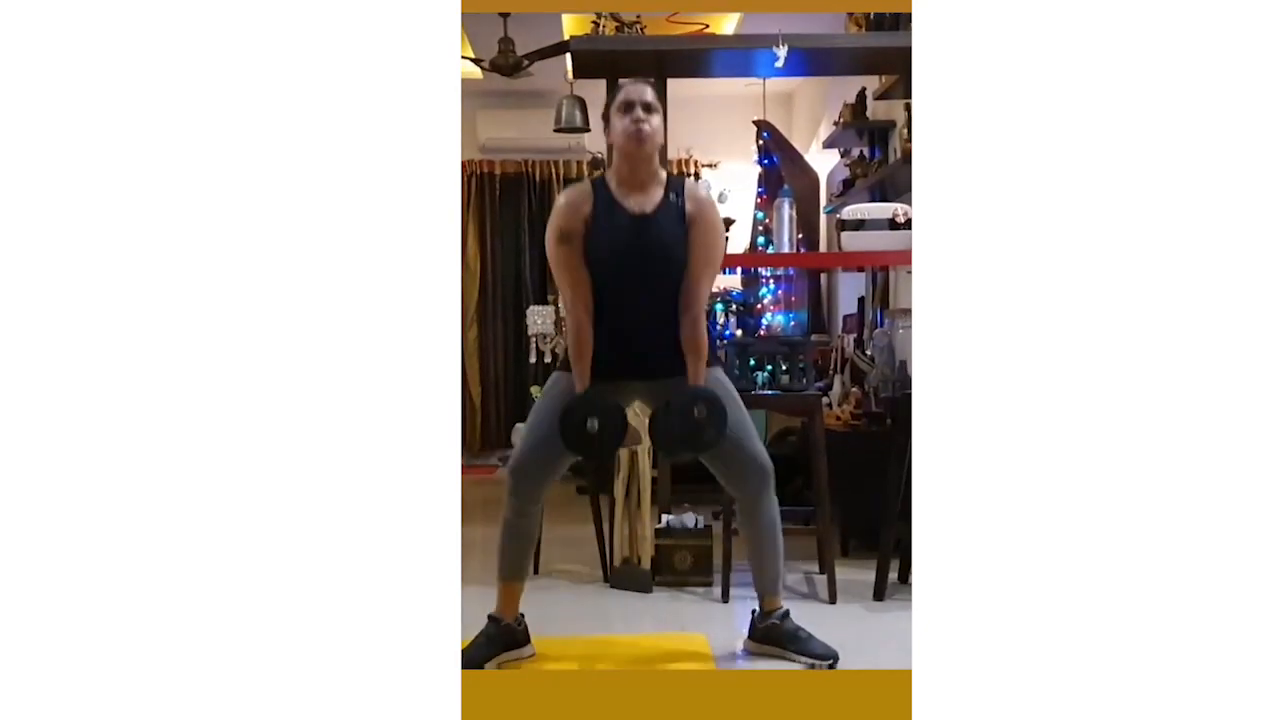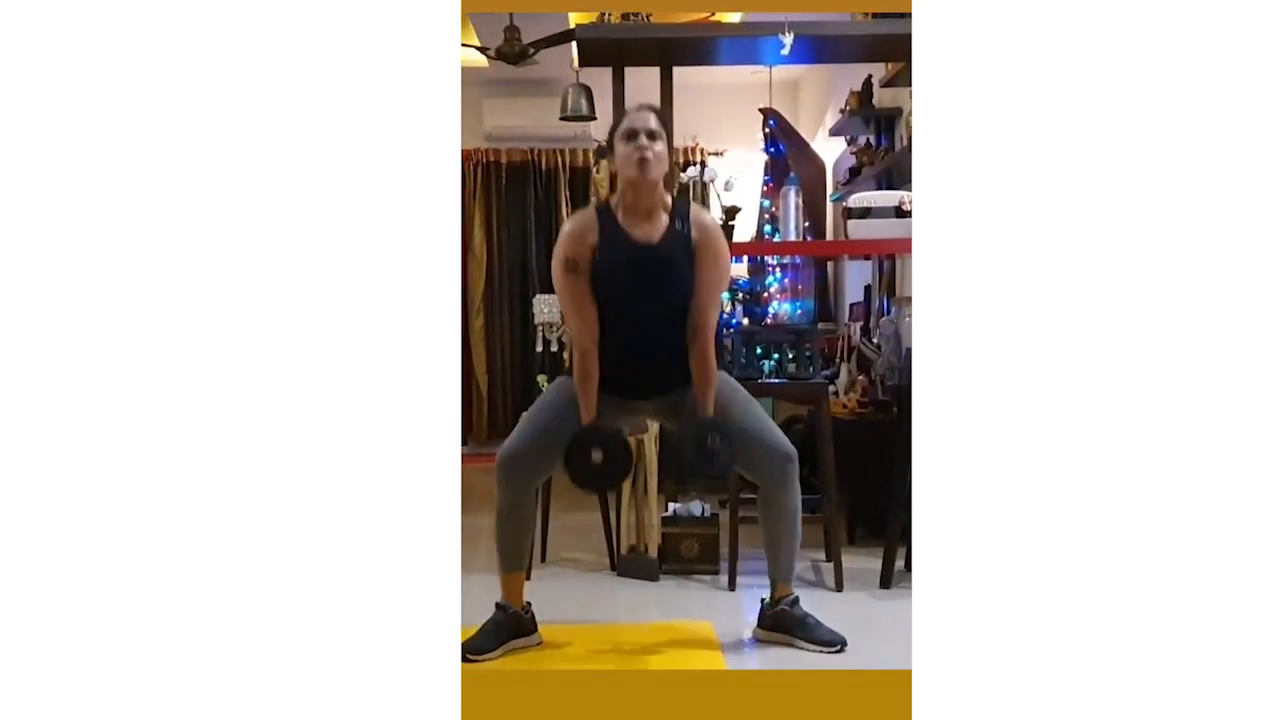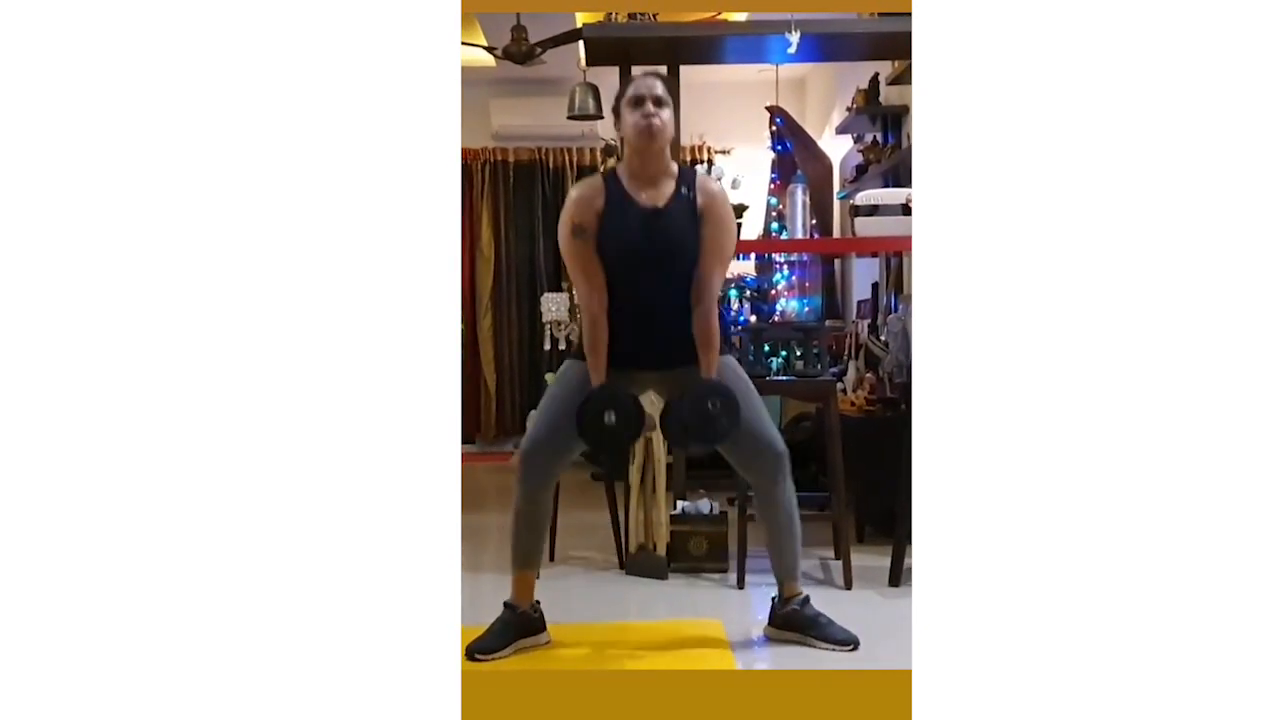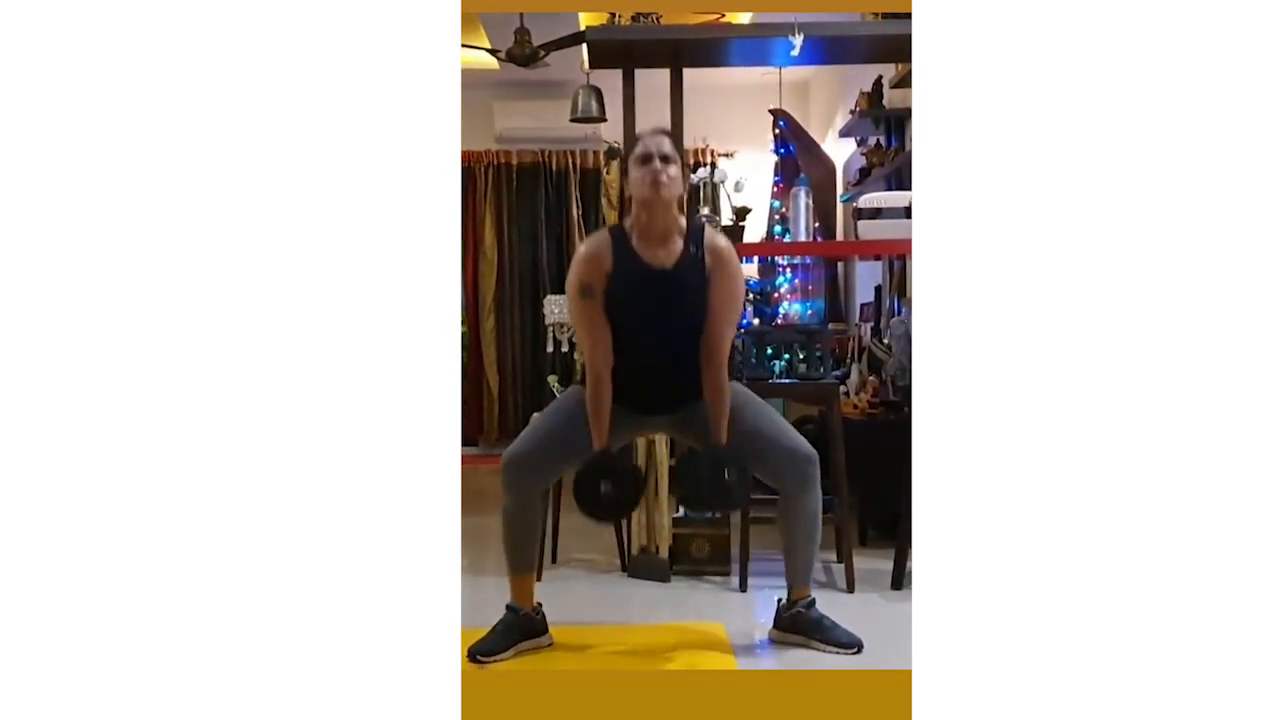
dt=1s
person 1, frame 1
left shoulder: (696, 202)
right shoulder: (575, 206)
left elbow: (695, 306)
right elbow: (577, 309)
left wrist: (696, 391)
right wrist: (582, 392)
left hip: (676, 364)
right hip: (599, 365)
left knee: (754, 474)
right knee: (524, 476)
left ankle: (771, 621)
right ankle: (506, 626)
person 1, frame 2
left shoulder: (701, 230)
right shoulder: (582, 234)
left elbow: (702, 336)
right elbow: (585, 344)
left wrist: (704, 421)
right wrist: (587, 429)
left hip: (681, 382)
right hip: (608, 383)
left knee: (779, 461)
right knee: (514, 464)
left ankle: (781, 609)
right ankle: (514, 616)
person 1, frame 3
left shoulder: (707, 194)
right shoulder: (588, 198)
left elbow: (708, 297)
right elbow: (592, 301)
left wrist: (709, 382)
right wrist: (599, 387)
left hip: (688, 353)
right hip: (612, 354)
left knee: (769, 458)
right knee: (535, 462)
left ankle: (791, 606)
right ankle: (522, 613)
person 1, frame 4
left shoulder: (715, 253)
right shoulder: (596, 256)
left elbow: (715, 359)
right elbow: (598, 366)
left wrist: (718, 445)
right wrist: (599, 453)
left hip: (693, 398)
right hip: (622, 398)
left knee: (800, 463)
right knee: (519, 469)
left ankle: (797, 609)
right ankle: (524, 616)
